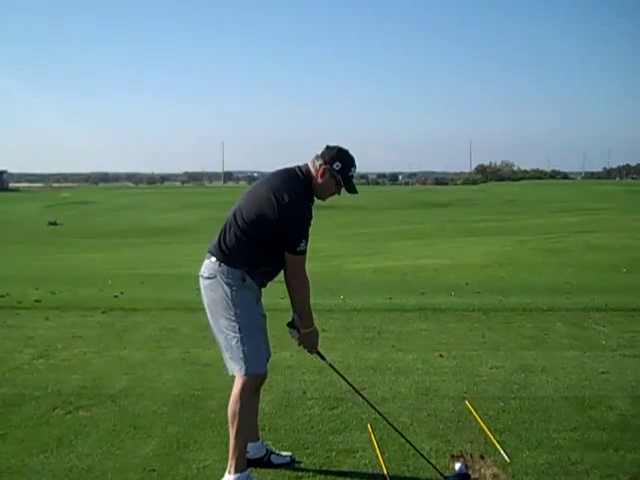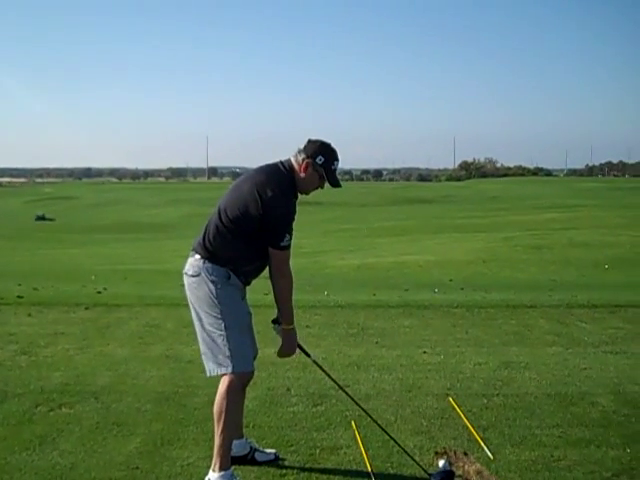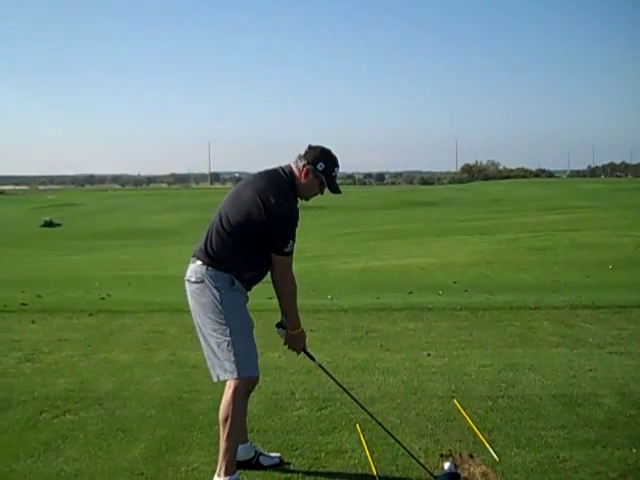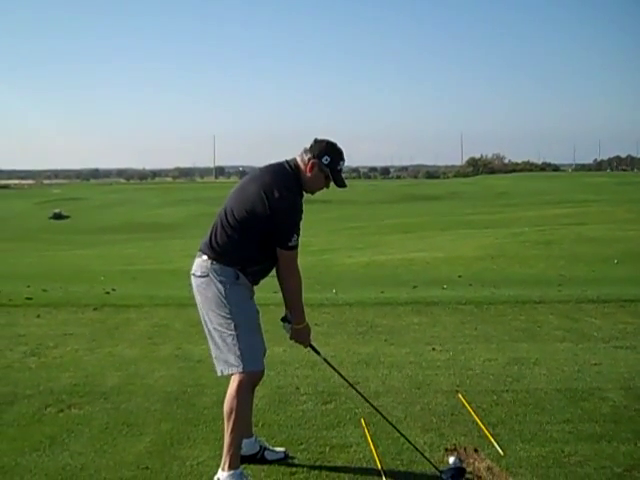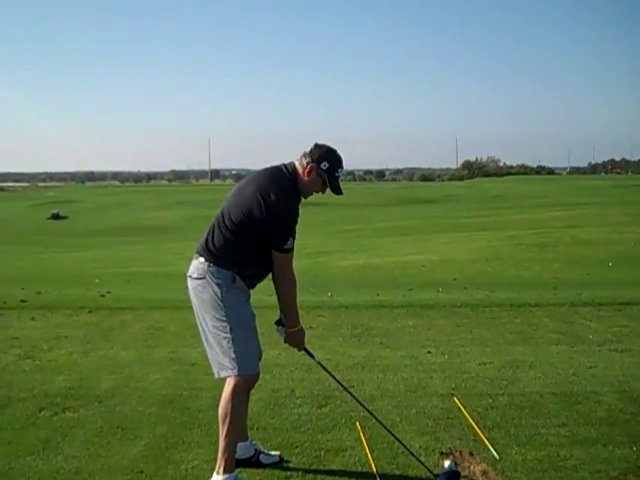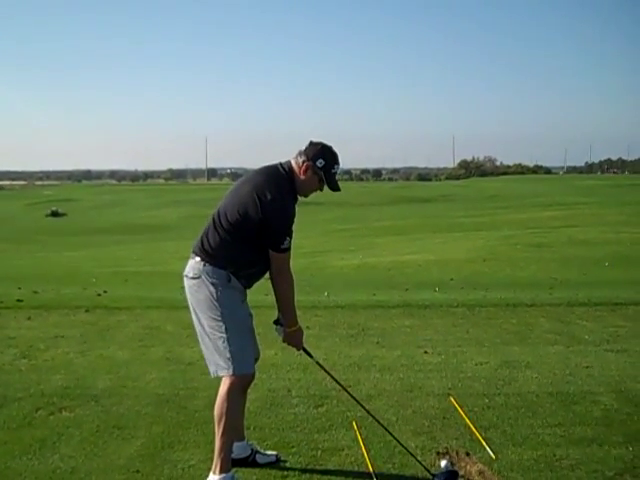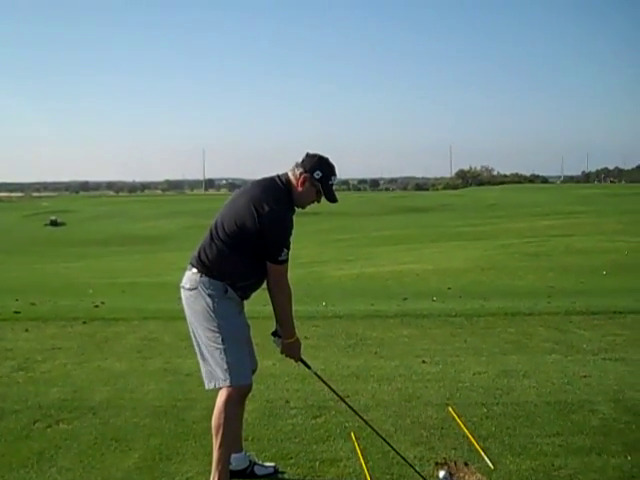
dt=0.7s
person 1, frame 1
left shoulder: (288, 183)
right shoulder: (295, 200)
left elbow: (288, 266)
right elbow: (295, 274)
left wrist: (299, 317)
right wrist: (308, 326)
left hip: (237, 277)
right hip: (229, 279)
left knee: (255, 368)
right knee: (250, 374)
left ankle: (252, 448)
person 1, frame 2
left shoulder: (271, 178)
right shoulder: (278, 195)
left elbow: (273, 261)
right elbow: (280, 270)
left wrist: (282, 319)
right wrist: (288, 326)
left hip: (222, 275)
right hip: (213, 277)
left knee: (241, 366)
right knee: (236, 372)
left ankle: (237, 445)
person 1, frame 3
left shoulder: (270, 183)
right shoulder: (282, 203)
left elbow: (274, 267)
right elbow: (283, 275)
left wrist: (287, 319)
right wrist: (295, 327)
left hip: (218, 279)
right hip: (216, 283)
left knee: (243, 372)
right knee: (242, 377)
left ankle: (242, 449)
person 1, frame 4
left shoulder: (275, 176)
right shoulder: (285, 195)
left elbow: (279, 259)
right elbow: (288, 269)
left wrist: (291, 313)
right wrist: (299, 321)
left hip: (224, 273)
right hip: (222, 277)
left knee: (250, 365)
right knee: (247, 370)
left ankle: (246, 443)
person 1, frame 5
left shoulder: (273, 180)
right shoulder: (281, 197)
left elbow: (274, 263)
right elbow: (283, 272)
left wrist: (286, 317)
right wrist: (293, 325)
left hip: (220, 276)
right hip: (218, 280)
left knee: (246, 368)
right knee: (242, 373)
left ankle: (241, 447)
person 1, frame 6
left shoulder: (270, 178)
right shoulder: (278, 198)
right elbow: (280, 271)
right wrist: (292, 324)
left hip: (219, 276)
right hip: (215, 280)
left knee: (243, 367)
right knee: (237, 373)
left ankle: (237, 447)
person 1, frame 7
left shoulder: (267, 190)
right shoulder: (276, 210)
right elbow: (278, 283)
right wrist: (289, 336)
left hip: (216, 288)
right hip: (211, 291)
left knee: (240, 378)
right knee: (234, 385)
